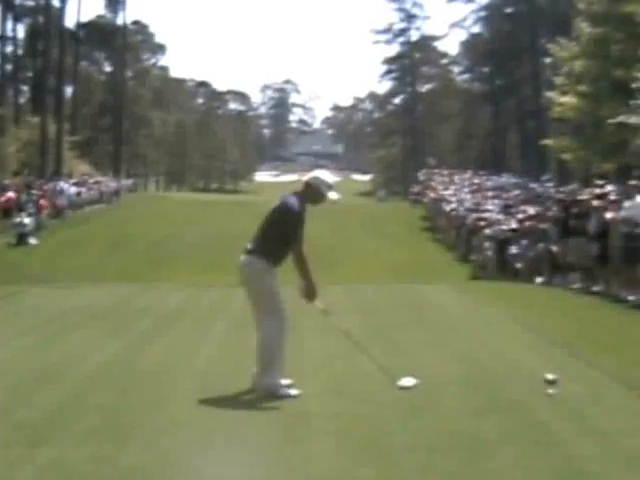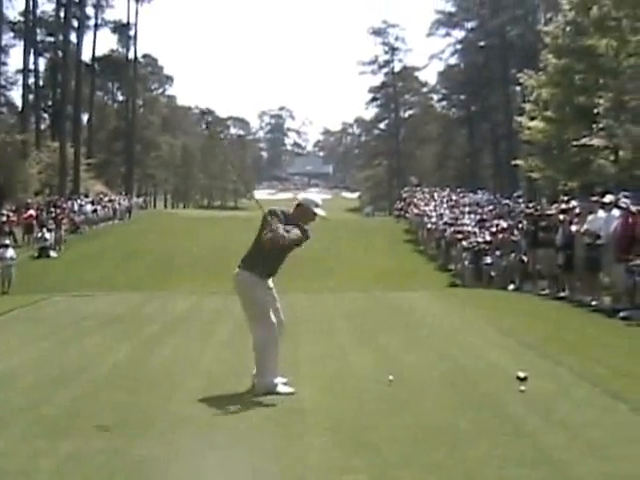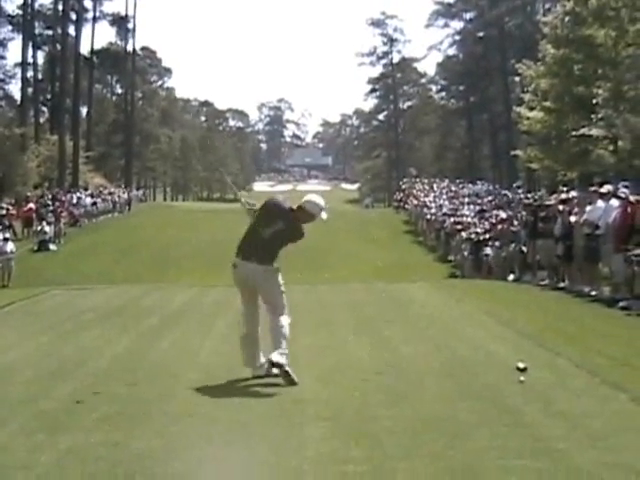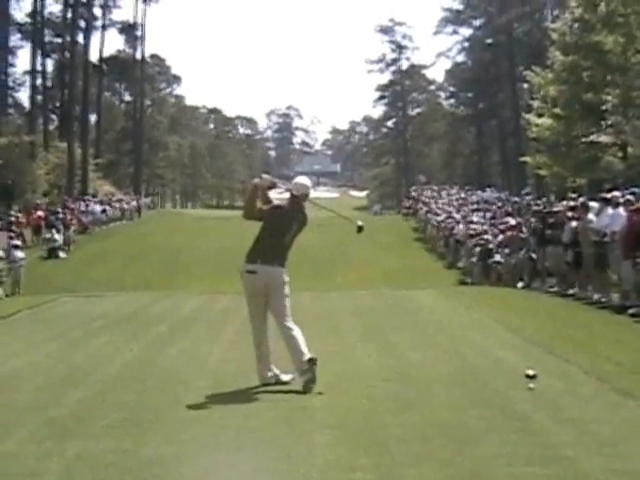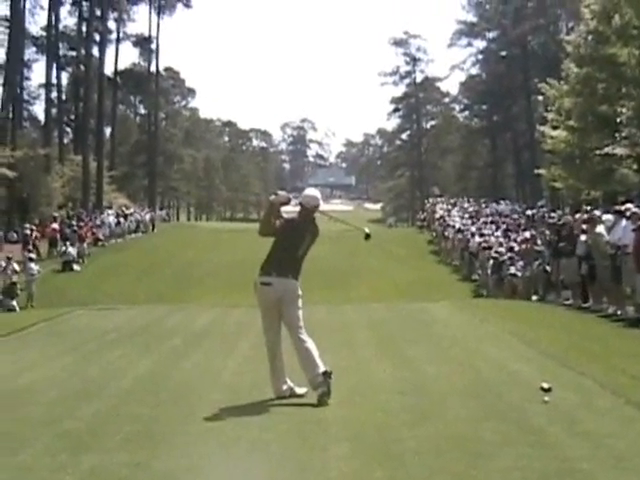
dt=0.7s
person 1, frame 1
left shoulder: (293, 204)
right shoulder: (294, 210)
left elbow: (296, 250)
right elbow: (298, 252)
left wrist: (306, 281)
right wrist: (309, 283)
left hip: (257, 264)
right hip: (258, 266)
left knee: (269, 321)
right knee: (275, 320)
left ankle: (265, 376)
right ankle: (269, 383)
person 1, frame 2
left shoulder: (304, 232)
right shoulder: (275, 215)
left elbow: (295, 235)
right elbow: (266, 240)
left wrist: (284, 236)
right wrist: (273, 234)
left hip: (265, 279)
right hip: (248, 277)
left knee: (276, 326)
right knee: (266, 326)
left ankle: (266, 376)
right ankle: (265, 383)
person 1, frame 3
left shoulder: (275, 204)
right shoulder: (296, 231)
left elbow: (257, 215)
left hip: (240, 266)
right hip: (263, 270)
left knee: (250, 317)
right knee: (279, 315)
left ankle: (257, 364)
right ankle: (279, 359)
person 1, frame 4
left shoulder: (279, 210)
right shoulder: (302, 217)
left elbow: (248, 213)
left wrist: (256, 187)
right wrist: (263, 191)
left hip: (254, 270)
right hip: (276, 272)
left knee: (258, 325)
right knee: (285, 321)
left ankle: (267, 373)
right ankle: (305, 363)
person 1, frame 5
left shoulder: (292, 223)
right shoulder: (313, 230)
left elbow: (264, 231)
left wrist: (273, 204)
right wrist: (276, 208)
left hip: (268, 282)
right hip: (290, 285)
left knee: (272, 337)
right knee: (299, 334)
left ankle: (282, 386)
right ankle: (320, 377)
